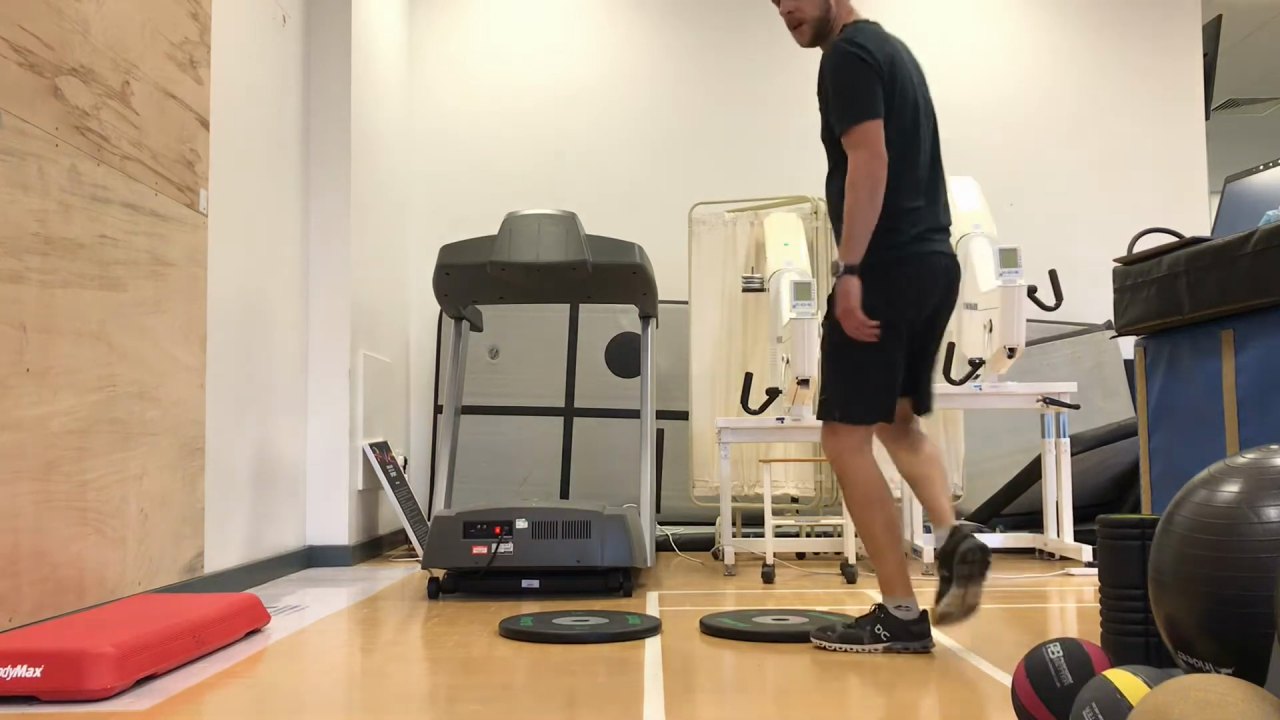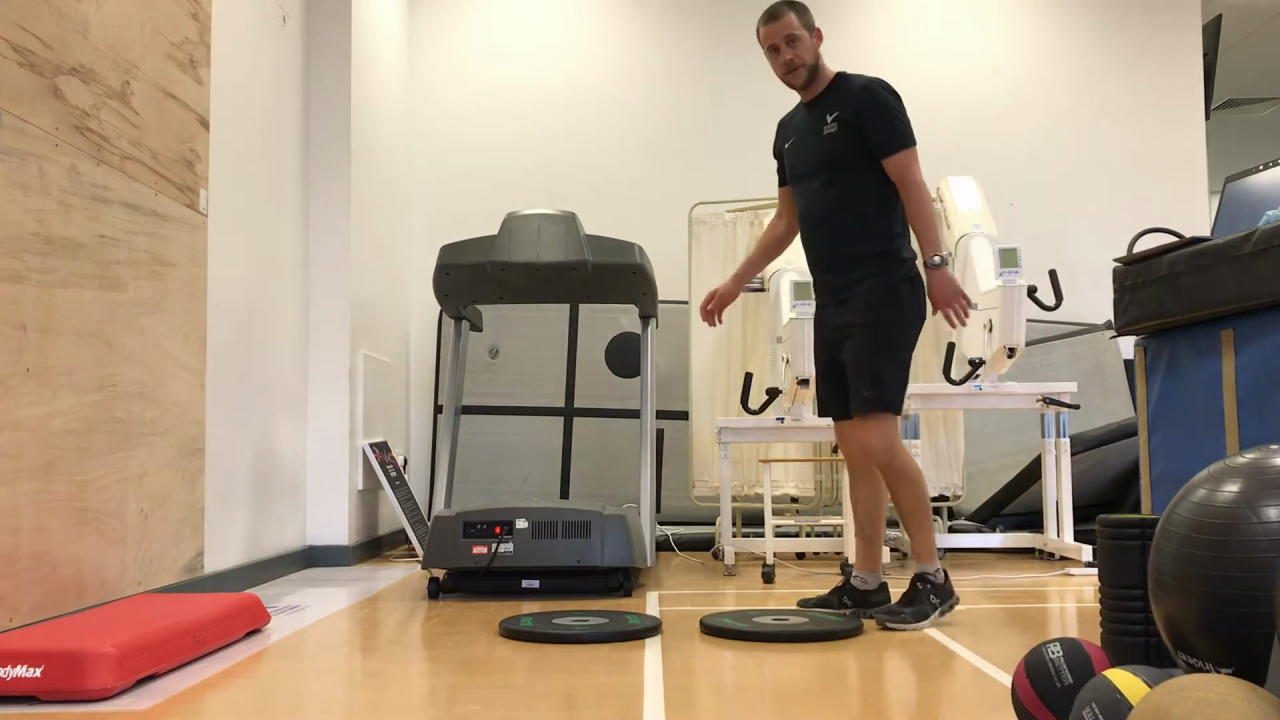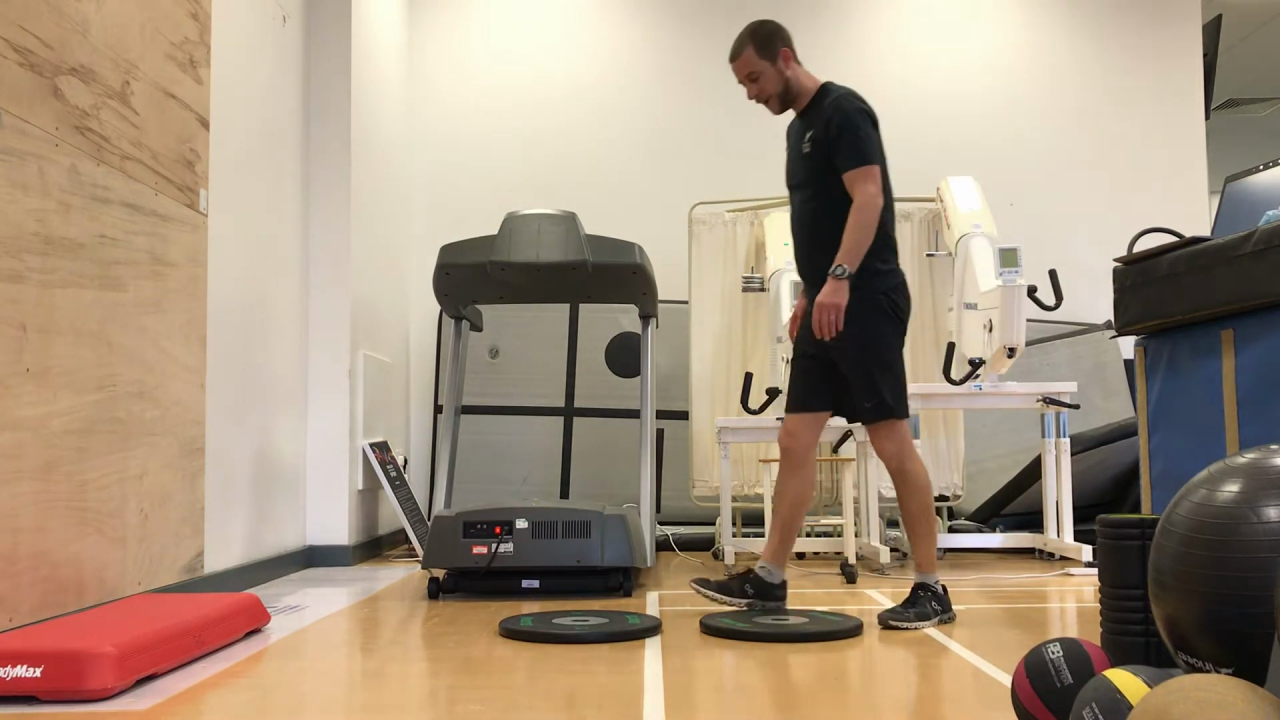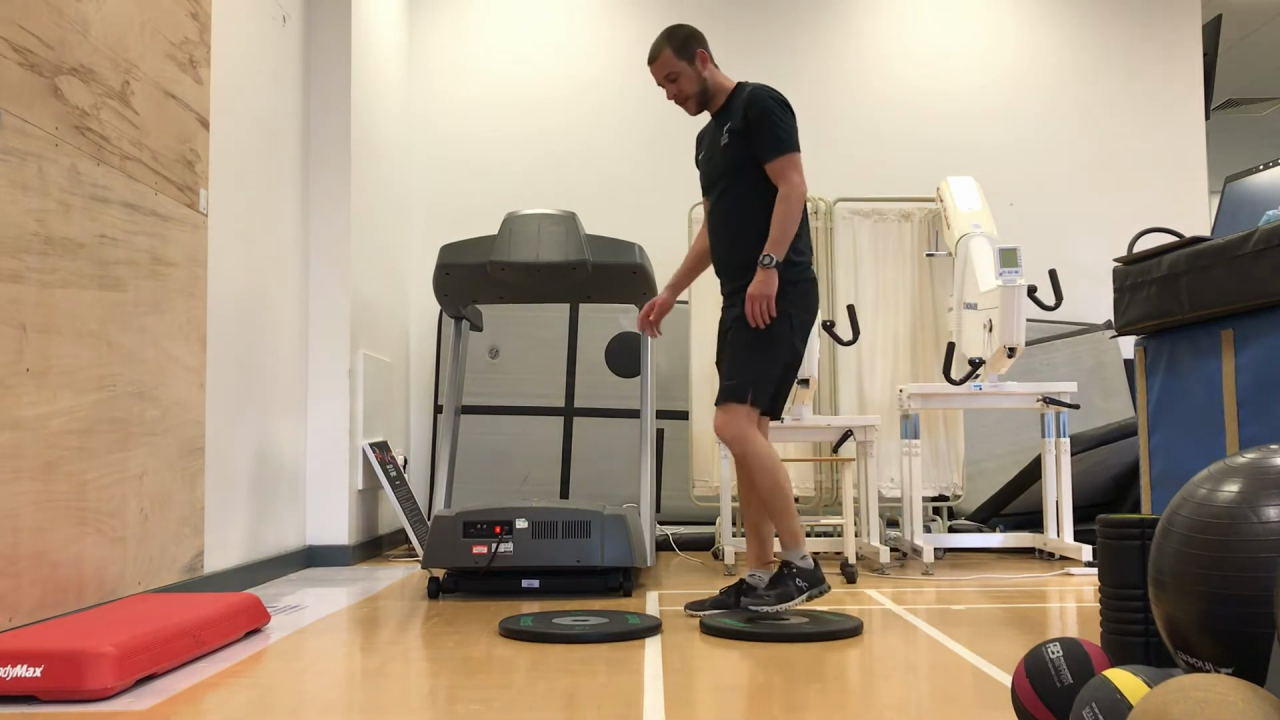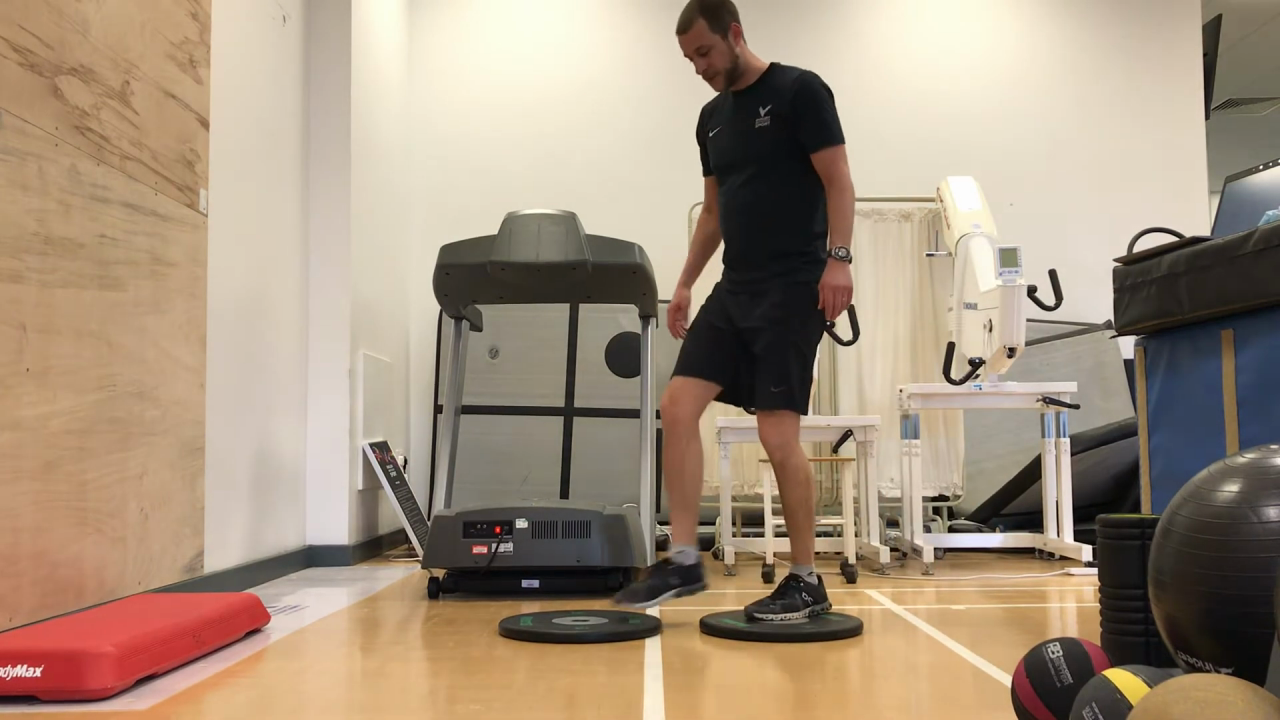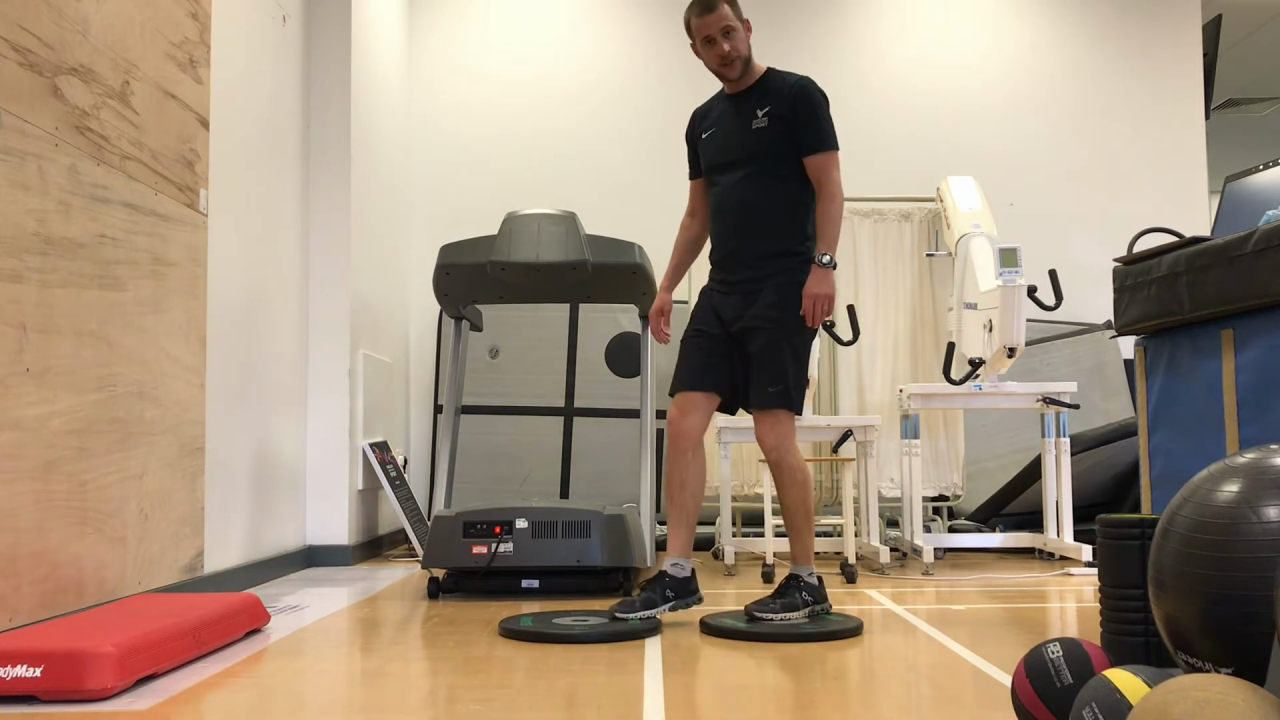
dt=0.7s
person 1, frame 1
left shoulder: (847, 54)
left elbow: (869, 163)
left wrist: (848, 272)
left hip: (888, 270)
right hip: (933, 263)
left knee: (845, 437)
right knee: (897, 422)
left ankle: (901, 614)
right ankle: (955, 540)
person 1, frame 2
left shoulder: (867, 97)
right shoulder: (789, 129)
left elbow: (910, 182)
right elbow: (787, 218)
left wrist: (936, 262)
right wrist: (736, 282)
left hip: (883, 292)
right hip: (832, 302)
left knee: (880, 438)
right knee: (855, 444)
left ankle: (931, 578)
right ankle: (867, 582)
person 1, frame 3
left shoulder: (842, 110)
right shoulder: (799, 125)
left elbow: (869, 199)
left wrist: (840, 279)
left hip: (865, 300)
right hip: (822, 307)
left knee: (891, 444)
right knee: (795, 442)
left ankle: (931, 588)
right ankle: (768, 577)
person 1, frame 4
left shoulder: (758, 104)
right shoulder: (707, 138)
left elbow: (792, 187)
left wrist: (769, 266)
right wrist: (671, 290)
left hip: (776, 293)
right hip: (739, 300)
left knee: (737, 427)
right knee: (741, 436)
left ankle: (801, 564)
right ankle: (758, 578)
person 1, frame 5
left shoulder: (799, 90)
right shoulder: (712, 117)
left elbow: (838, 180)
left wrist: (837, 258)
right wrist: (685, 283)
left hip: (791, 290)
right hip: (733, 290)
left knee: (777, 435)
right knee: (678, 407)
left ankle: (806, 581)
right ankle: (683, 559)
person 1, frame 6
left shoulder: (796, 95)
right shoulder: (703, 121)
left elbow: (828, 188)
left wrist: (823, 265)
right wrist: (668, 285)
left hip: (782, 291)
right hip: (722, 292)
left knee: (774, 436)
right knee: (683, 424)
left ankle: (807, 581)
right ankle: (677, 575)
